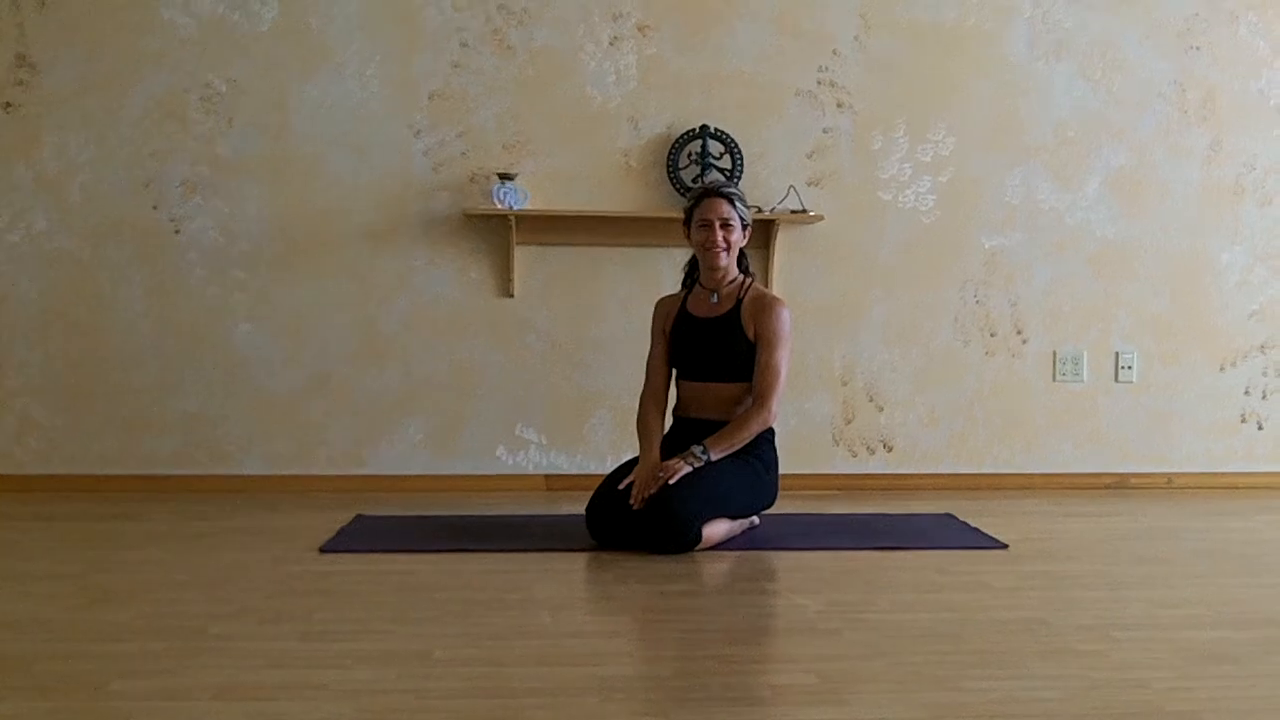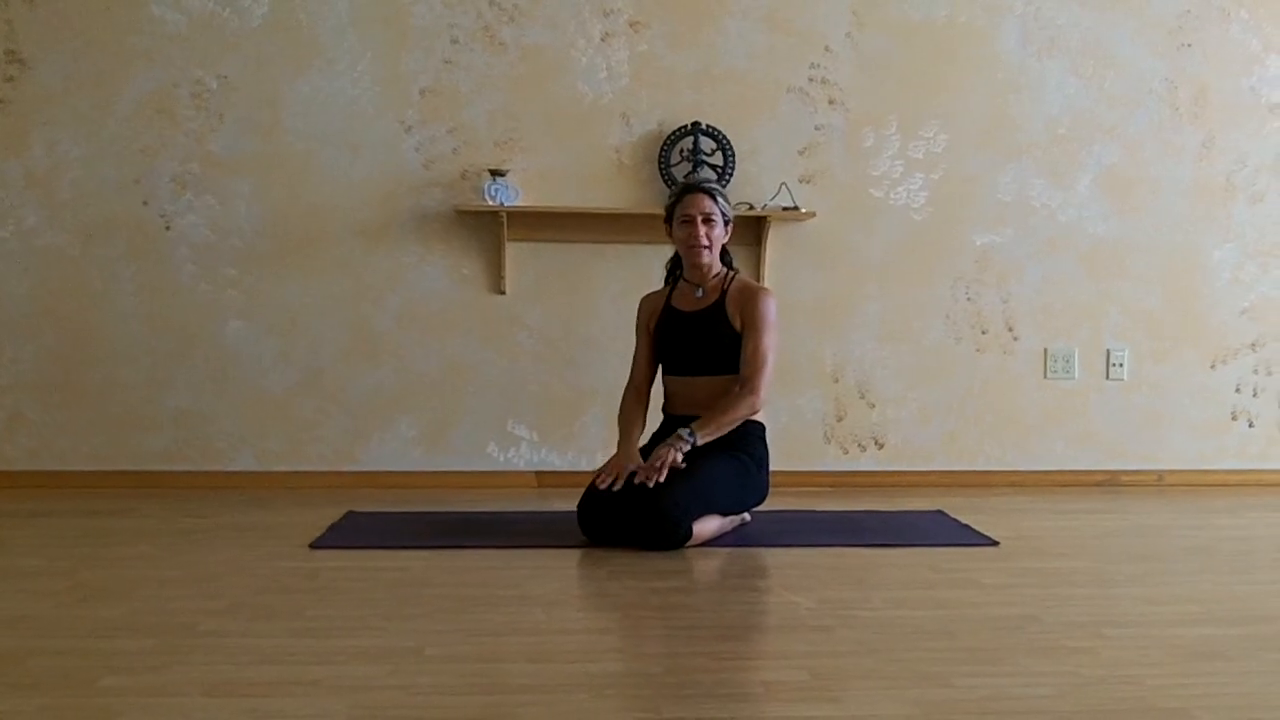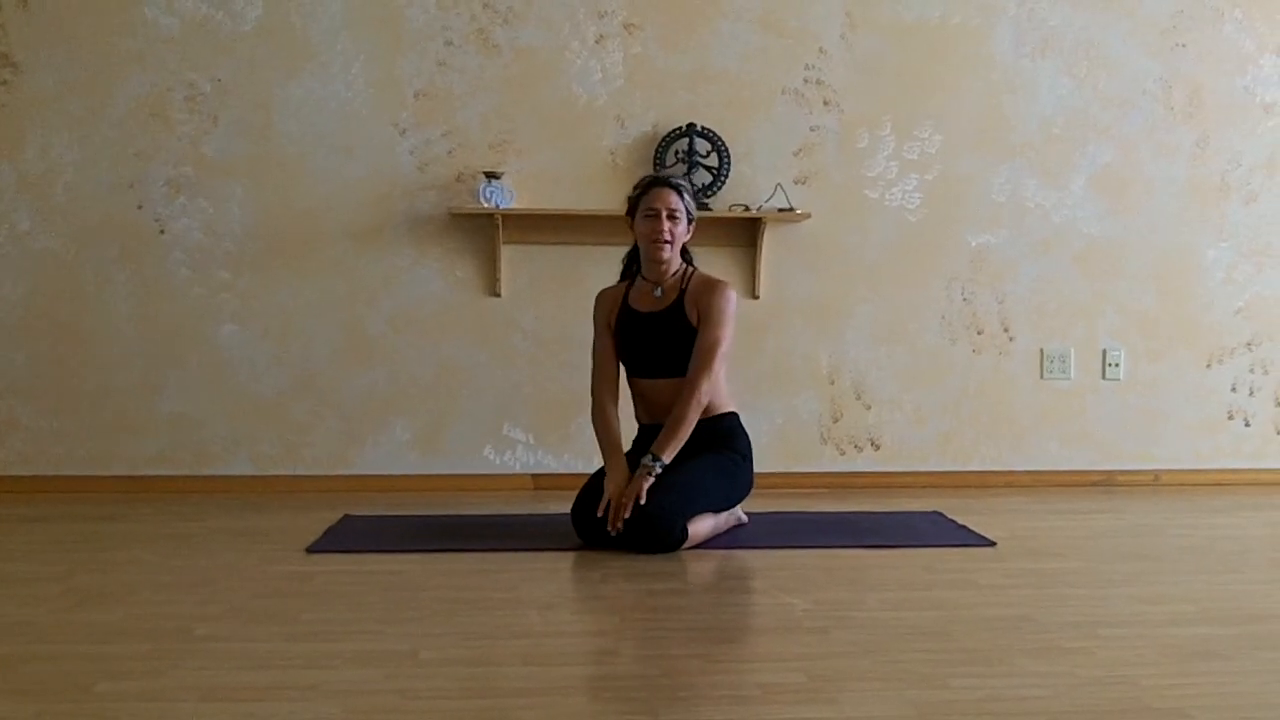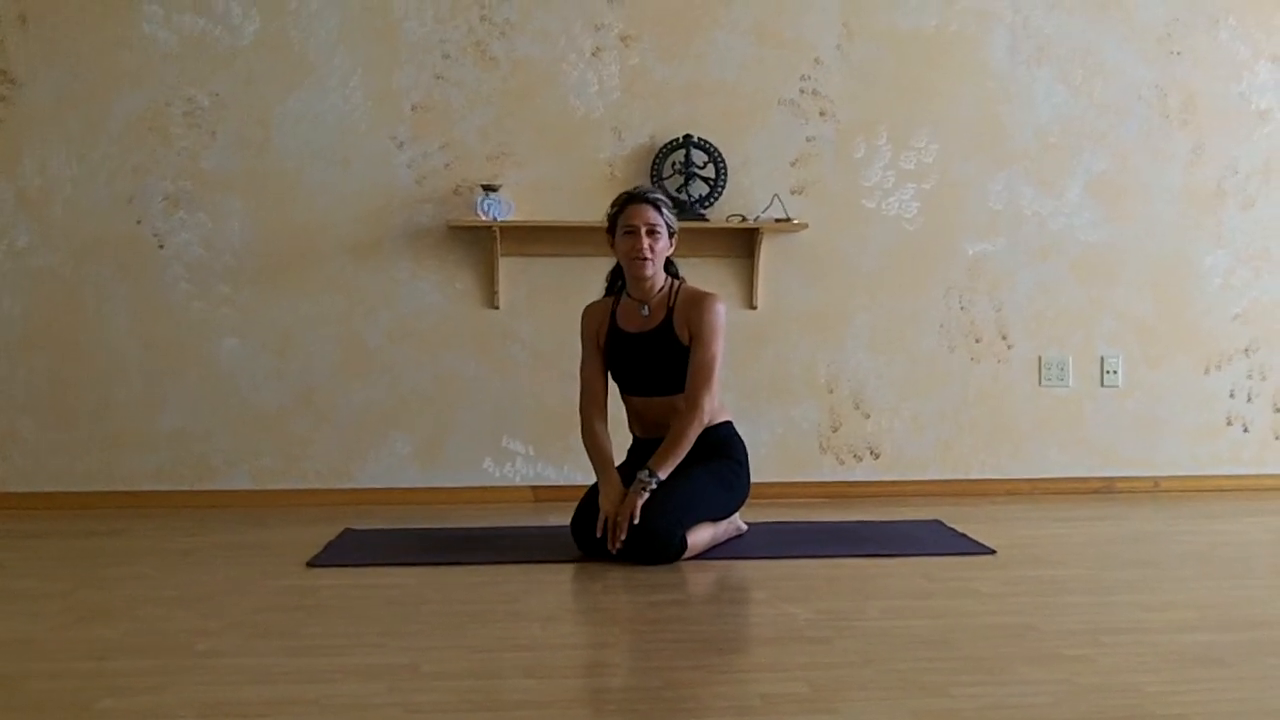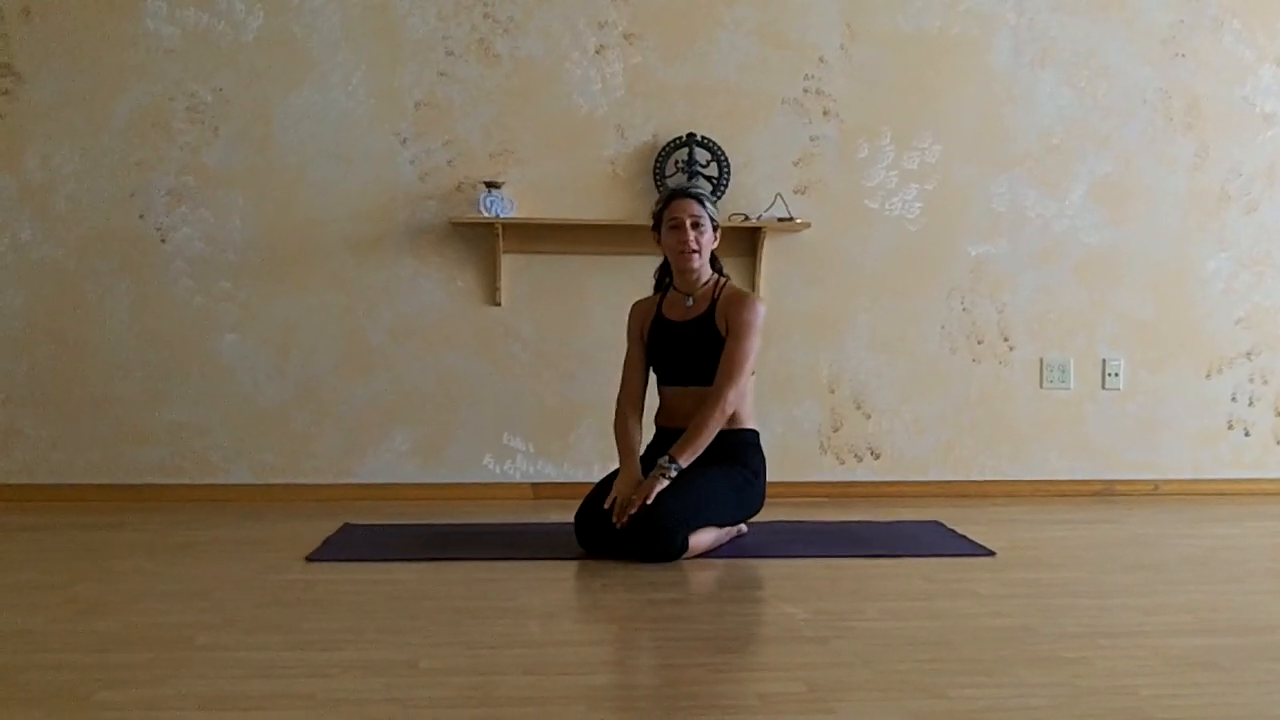
dt=1s
person 1, frame 1
left shoulder: (767, 309)
right shoulder: (668, 309)
left elbow: (764, 409)
right elbow: (653, 396)
left wrist: (697, 457)
right wrist: (650, 458)
left hip: (744, 453)
right hip: (679, 442)
left knee: (669, 517)
right knee: (603, 515)
left ankle: (737, 521)
right ankle: (729, 523)
person 1, frame 2
left shoulder: (753, 299)
right shoulder: (653, 305)
left elbow: (752, 396)
right elbow: (637, 390)
left wrist: (685, 440)
right wrist: (627, 446)
left hip: (736, 447)
right hip: (669, 441)
left knee: (660, 515)
right knee: (595, 514)
left ankle: (730, 515)
right ankle: (718, 516)
person 1, frame 3
left shoulder: (714, 294)
right shoulder: (610, 302)
left elbow: (698, 391)
right elbow: (603, 395)
left wrist: (650, 468)
right wrist: (617, 468)
left hip: (717, 444)
right hip: (651, 442)
left knee: (650, 521)
right knee: (590, 518)
left ankle: (723, 514)
person 1, frame 4
left shoulder: (702, 307)
right shoulder: (597, 317)
left elbow: (698, 409)
right elbow: (592, 412)
left wrist: (645, 484)
right wrist: (610, 484)
left hip: (713, 454)
right hip: (646, 453)
left knee: (648, 532)
right knee: (590, 531)
left ankle: (723, 523)
person 1, frame 5
left shoulder: (742, 306)
right shoulder: (643, 313)
left elbow: (723, 401)
right elbow: (629, 402)
left wrist: (666, 472)
right wrist: (630, 470)
left hip: (732, 456)
right hip: (665, 450)
left knee: (652, 526)
right knee: (593, 527)
left ankle: (725, 526)
right ankle: (712, 527)
